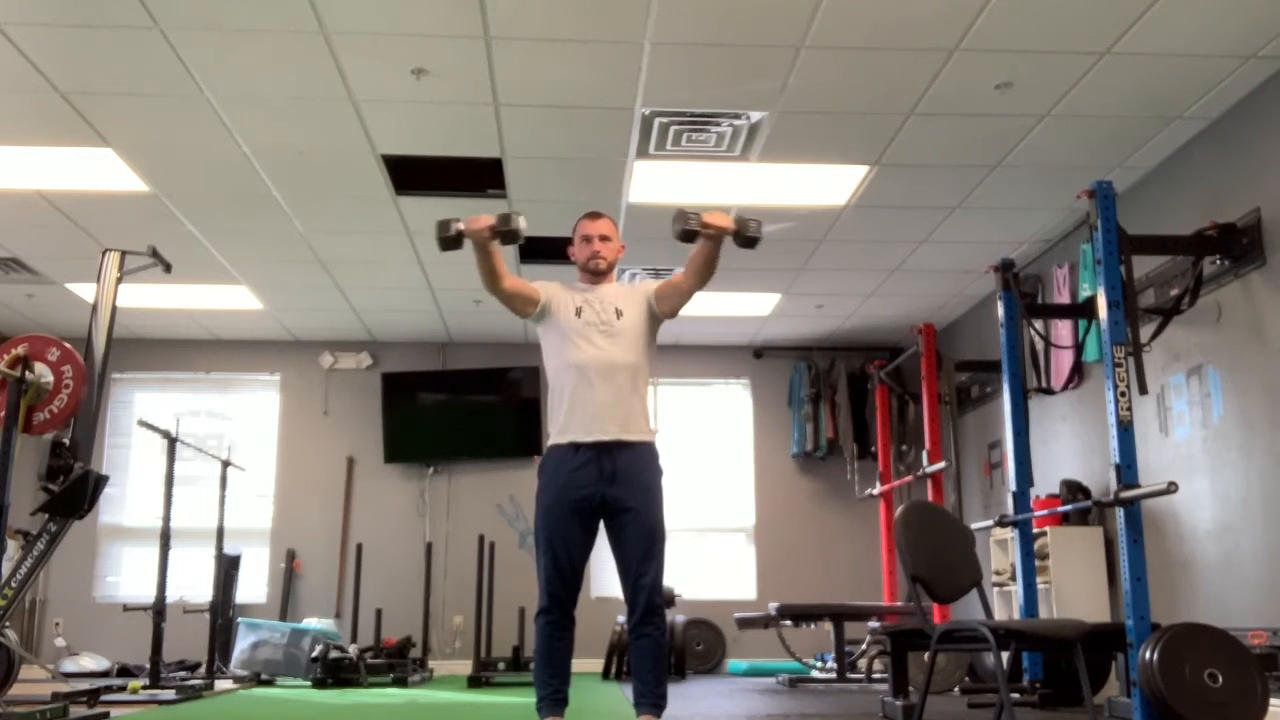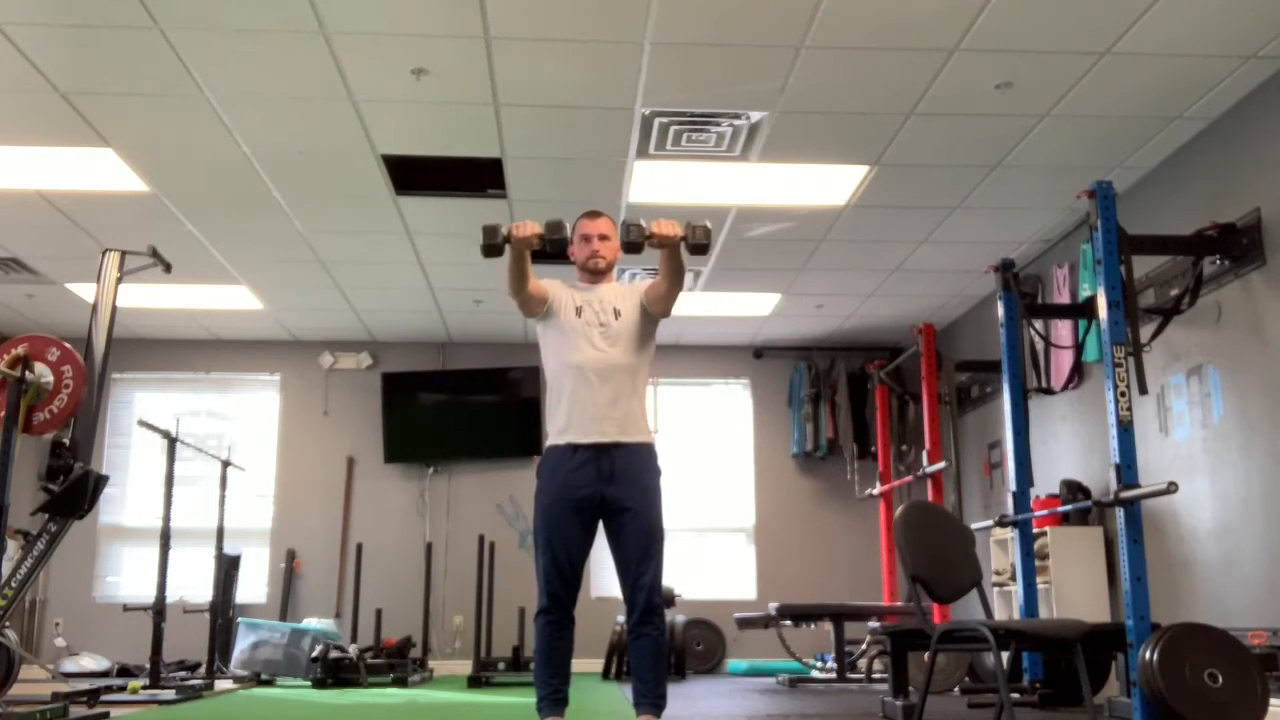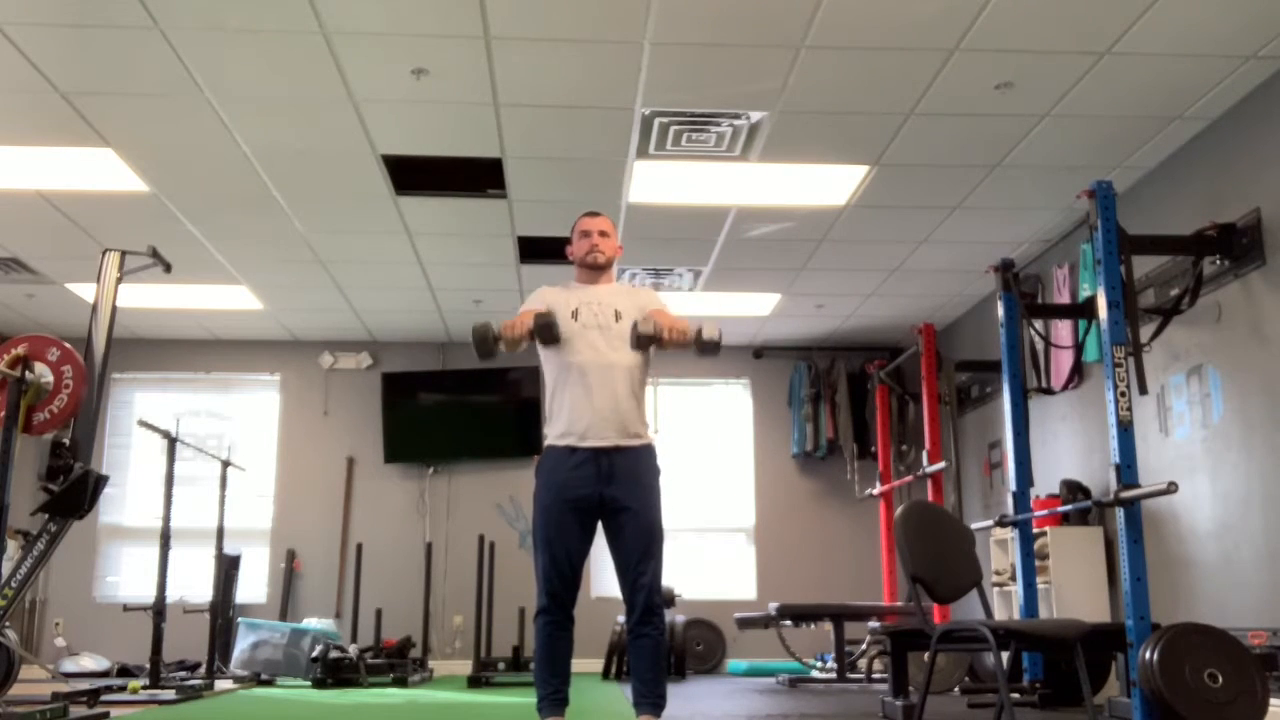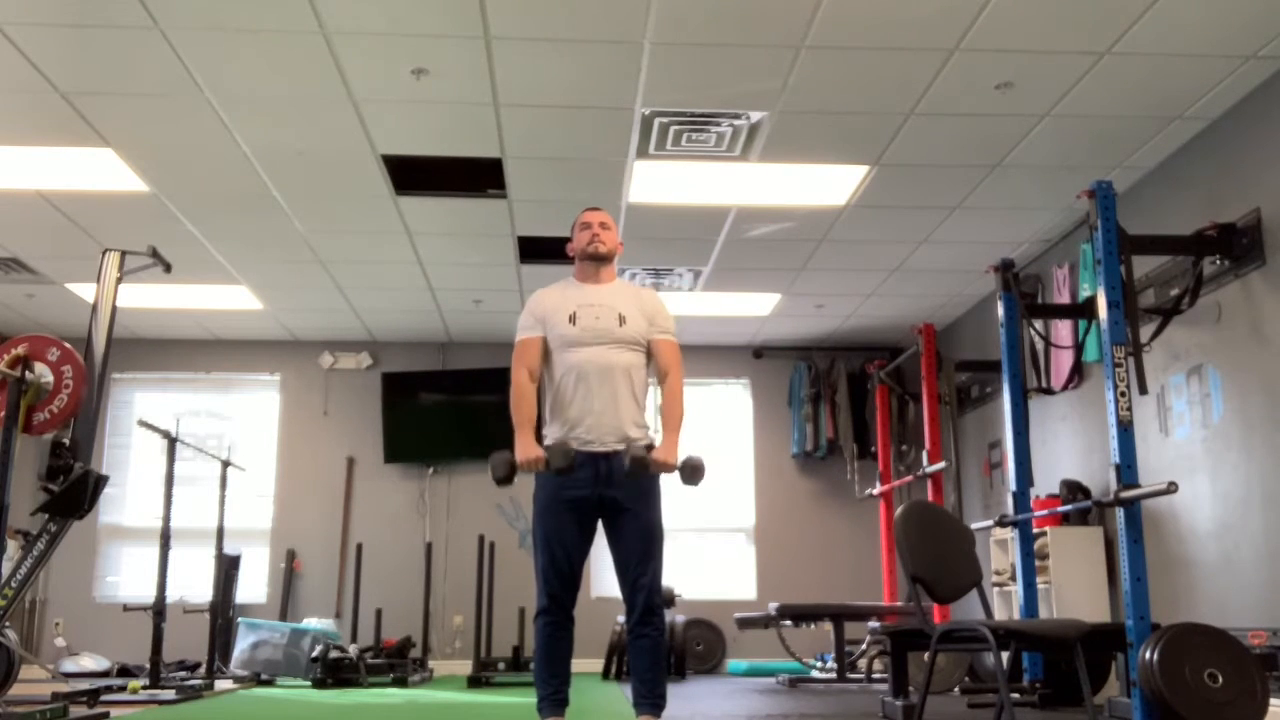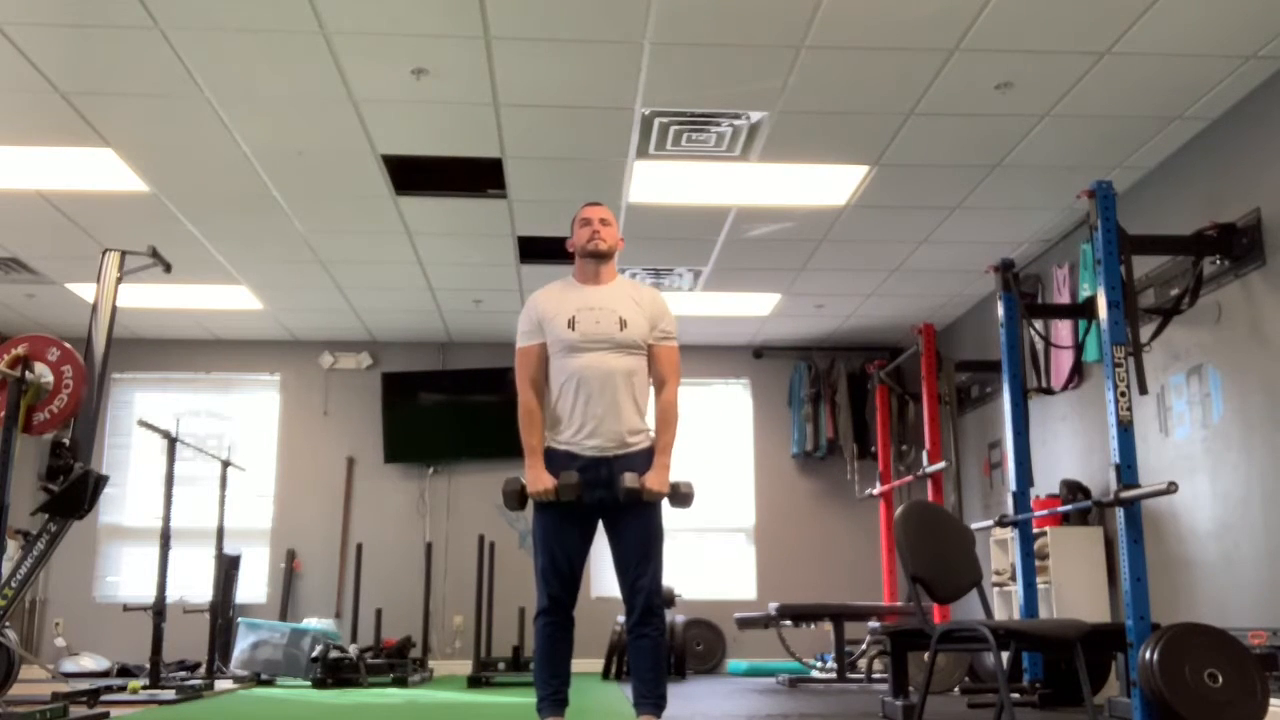
dt=0.3s
person 1, frame 1
left shoulder: (644, 298)
right shoulder: (550, 298)
left elbow: (696, 278)
right elbow: (499, 284)
left wrist: (713, 237)
right wrist: (482, 243)
left hip: (634, 458)
right hip: (567, 459)
left knee: (646, 596)
right knee: (556, 598)
person 1, frame 2
left shoulder: (639, 296)
right shoulder: (553, 296)
left elbow: (670, 288)
right elbow: (520, 289)
left wrist: (670, 250)
right wrist: (521, 250)
left hip: (632, 457)
right hip: (566, 459)
left knee: (645, 595)
right knee: (556, 597)
person 1, frame 3
left shoulder: (639, 297)
right shoulder: (551, 298)
left elbow: (667, 324)
right elbow: (524, 324)
left wrist: (677, 329)
right wrist: (515, 327)
left hip: (631, 458)
right hip: (565, 459)
left knee: (644, 595)
right knee: (555, 596)
person 1, frame 4
left shoulder: (646, 302)
right shoulder: (545, 303)
left elbow: (670, 374)
right elbow: (524, 375)
left wrist: (669, 439)
right wrist: (524, 438)
left hip: (632, 462)
right hip: (563, 464)
left knee: (644, 597)
right knee: (555, 598)
person 1, frame 5
left shoulder: (648, 302)
right shoulder: (543, 303)
left elbow: (667, 388)
right elbow: (528, 390)
left wrist: (660, 464)
right wrist: (535, 464)
left hip: (632, 464)
right hip: (564, 465)
left knee: (644, 600)
right knee: (555, 600)
